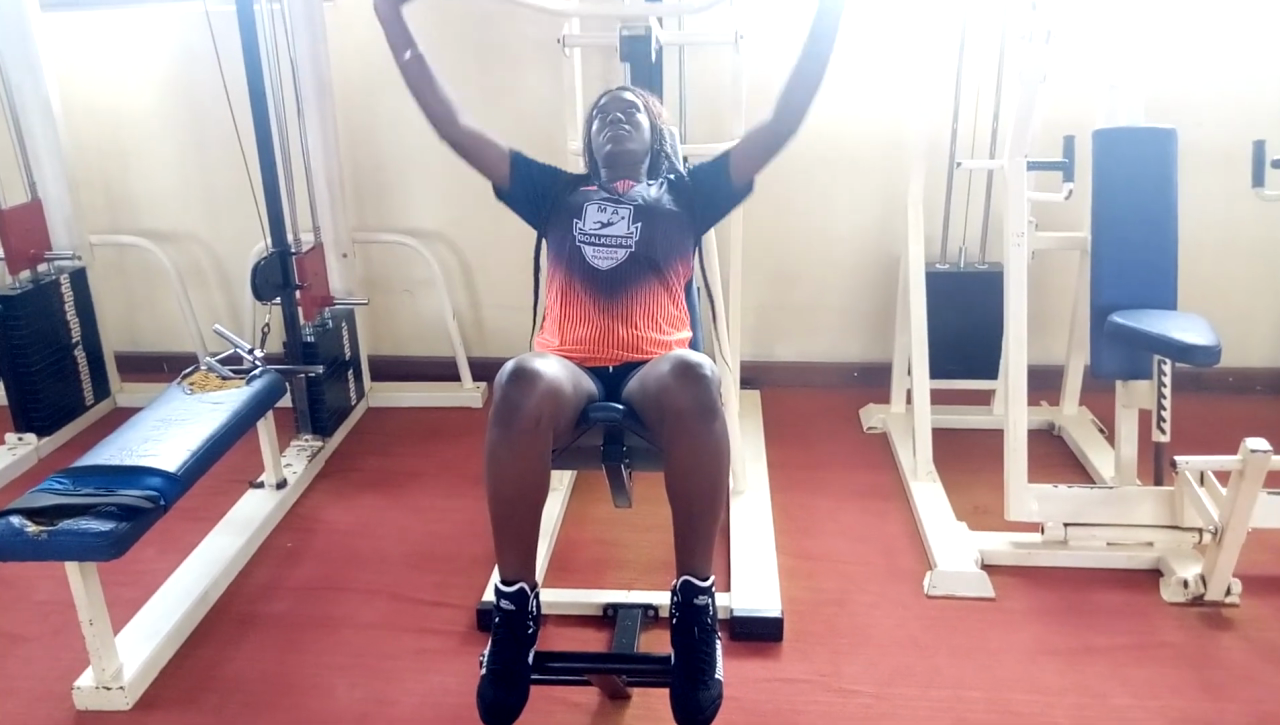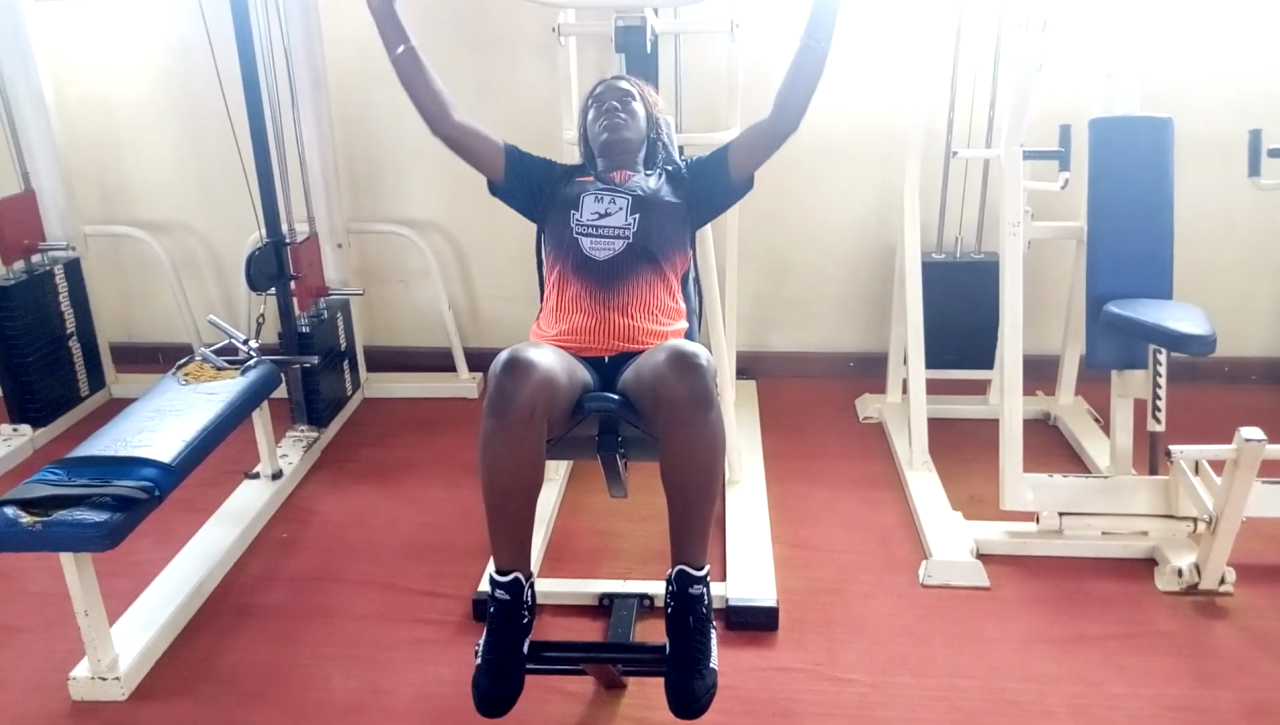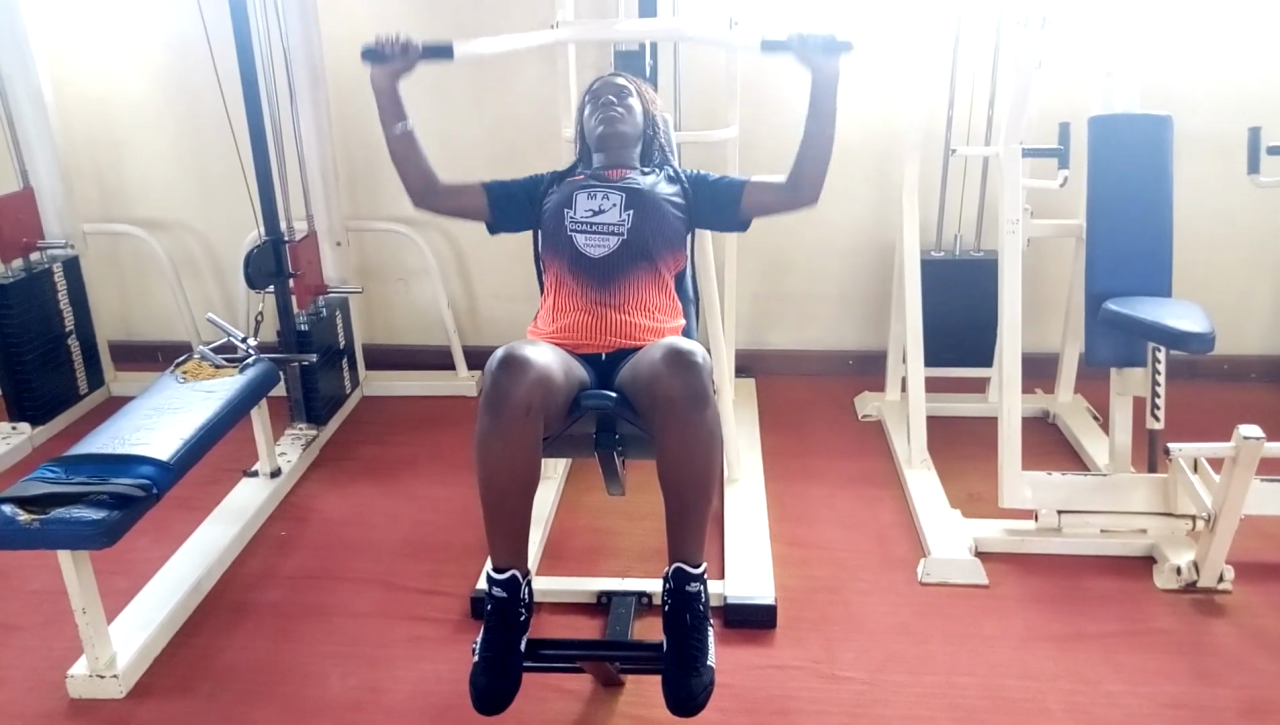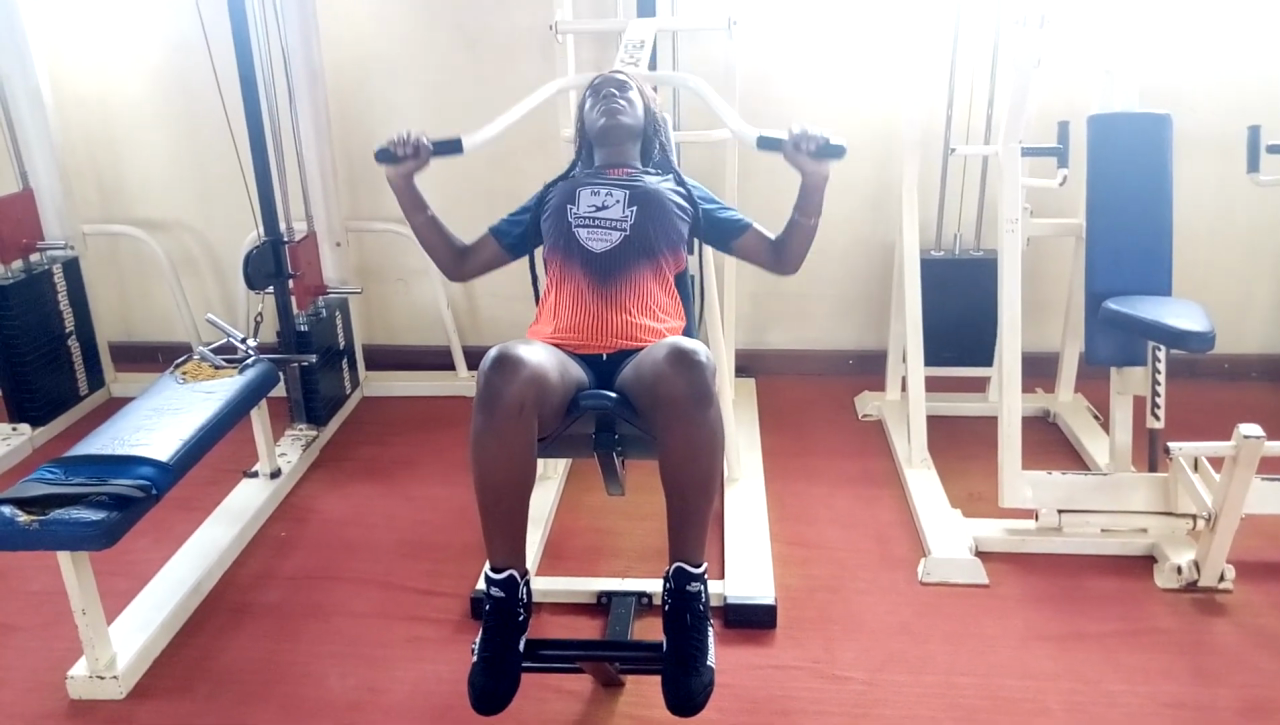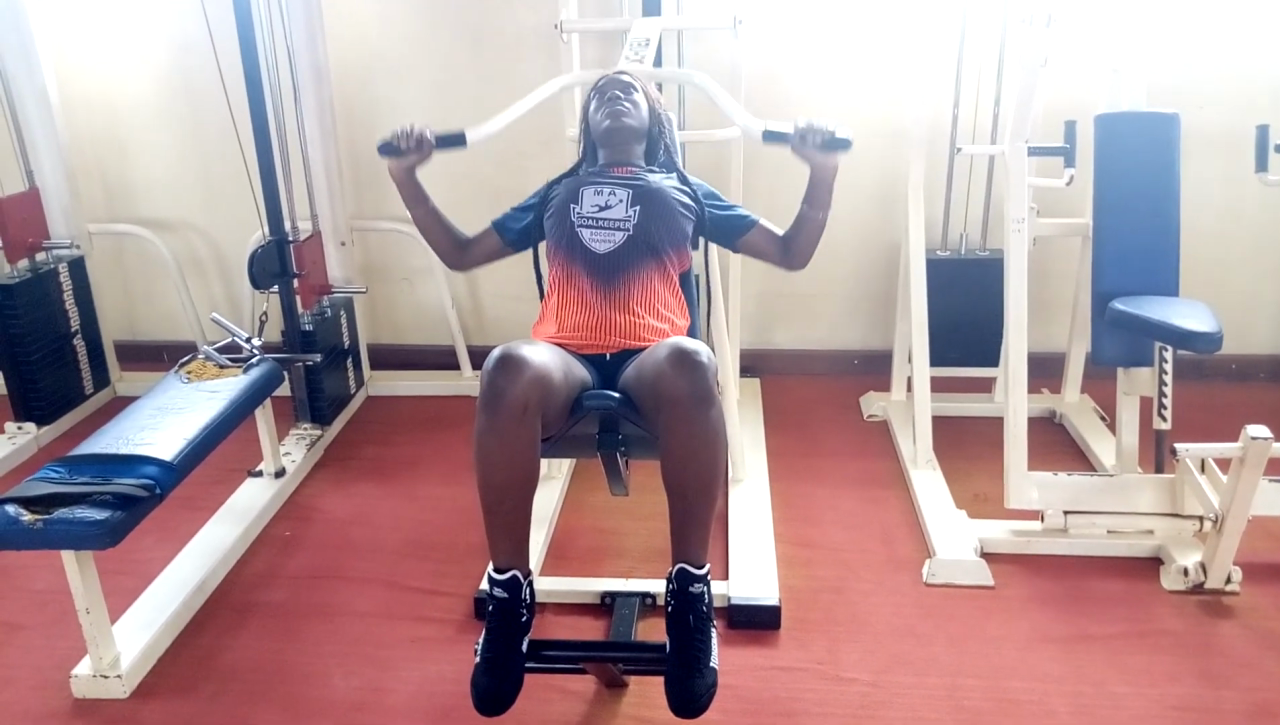
dt=0.3s
person 1, frame 1
left shoulder: (687, 196)
right shoulder: (555, 195)
left elbow: (784, 123)
right elbow: (451, 125)
left hip: (654, 370)
right hip: (568, 370)
left knee: (694, 379)
right knee: (520, 383)
left ankle: (694, 604)
right ankle: (515, 605)
person 1, frame 2
left shoulder: (685, 185)
right shoulder: (551, 185)
left elbow: (783, 119)
right elbow: (445, 121)
left hip: (651, 359)
right hip: (564, 358)
left knee: (689, 368)
right knee: (515, 372)
left ankle: (690, 593)
right ankle: (510, 594)
person 1, frame 3
left shoulder: (682, 188)
right shoulder: (548, 190)
left elbow: (802, 189)
right elbow: (427, 193)
left wrist: (824, 80)
right wrist: (387, 91)
left hip: (647, 354)
right hip: (561, 354)
left knee: (686, 363)
right knee: (511, 369)
left ankle: (686, 590)
right ankle: (507, 592)
person 1, frame 4
left shoulder: (681, 191)
right shoulder: (555, 193)
left elbow: (782, 258)
right elbow: (459, 264)
left wrist: (812, 182)
right wrist: (406, 186)
left hip: (648, 356)
right hip: (561, 354)
left knee: (689, 363)
right knee: (505, 367)
left ankle: (688, 592)
right ankle: (506, 594)
person 1, frame 5
left shoulder: (685, 190)
right shoulder: (557, 191)
left elbow: (791, 252)
right elbow: (461, 254)
left wrist: (821, 171)
right wrist: (408, 177)
left hip: (651, 355)
right hip: (565, 355)
left knee: (691, 364)
right knee: (509, 369)
left ankle: (690, 592)
right ankle: (509, 593)
